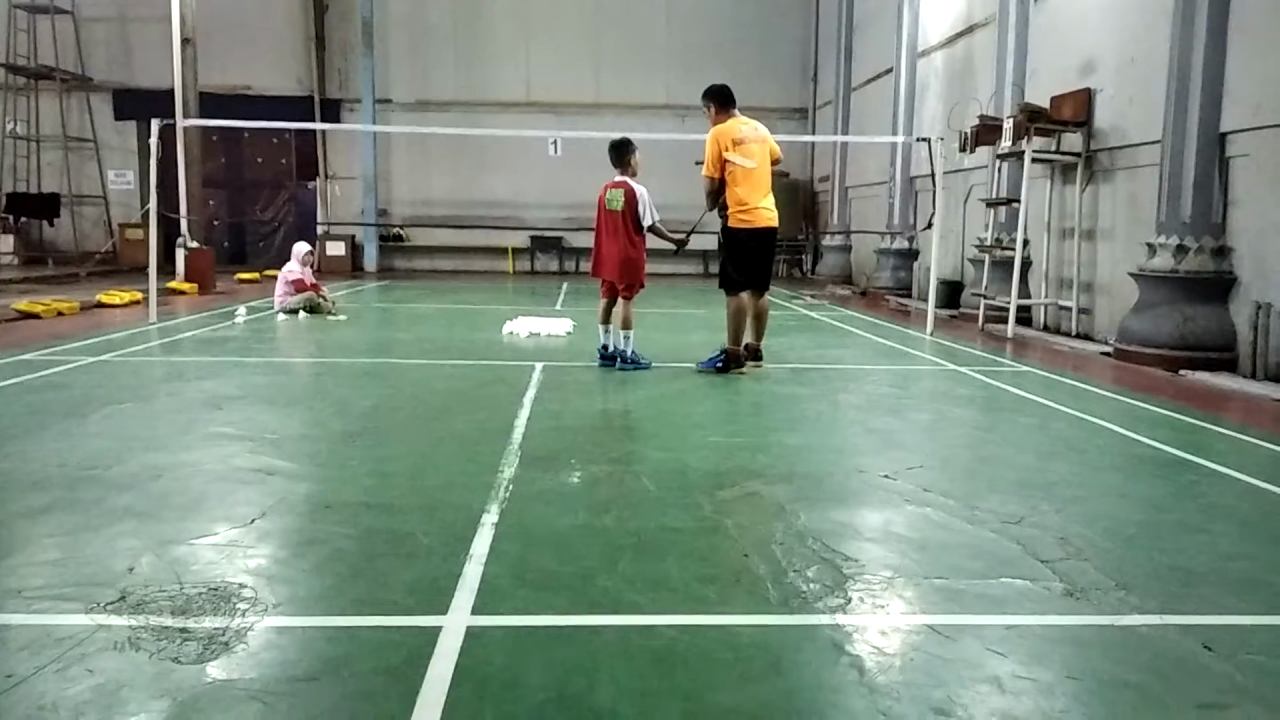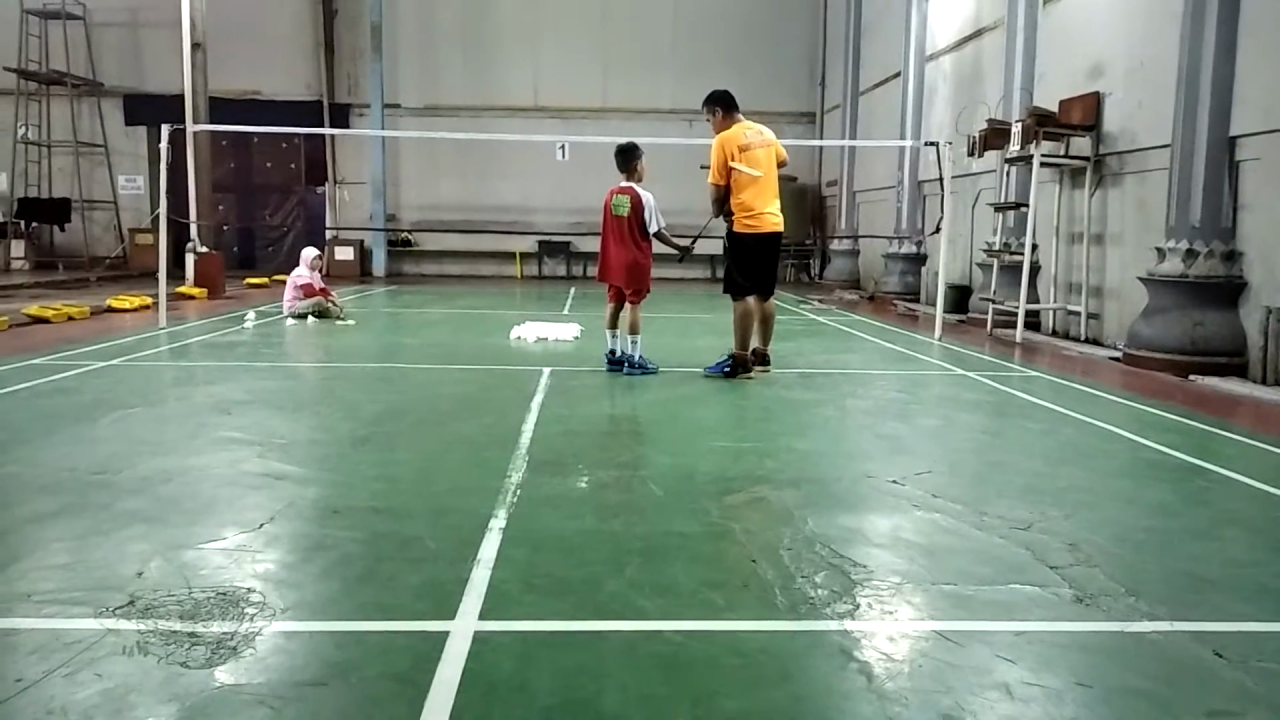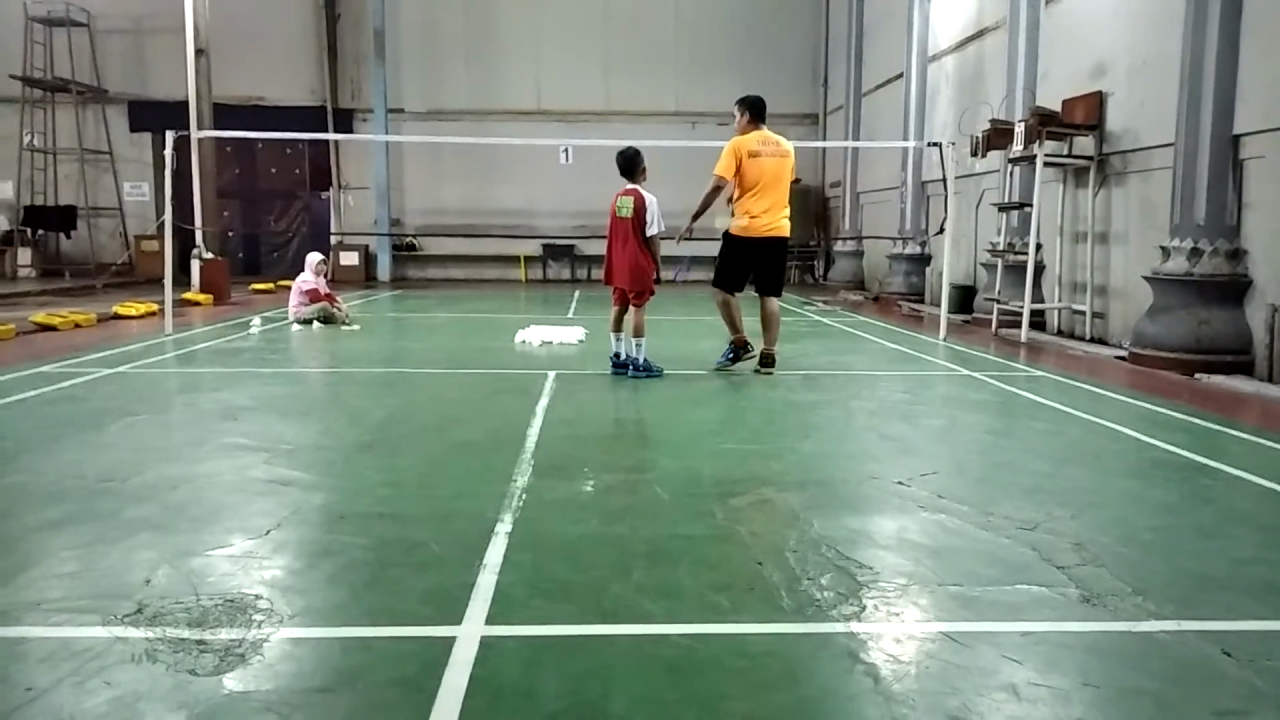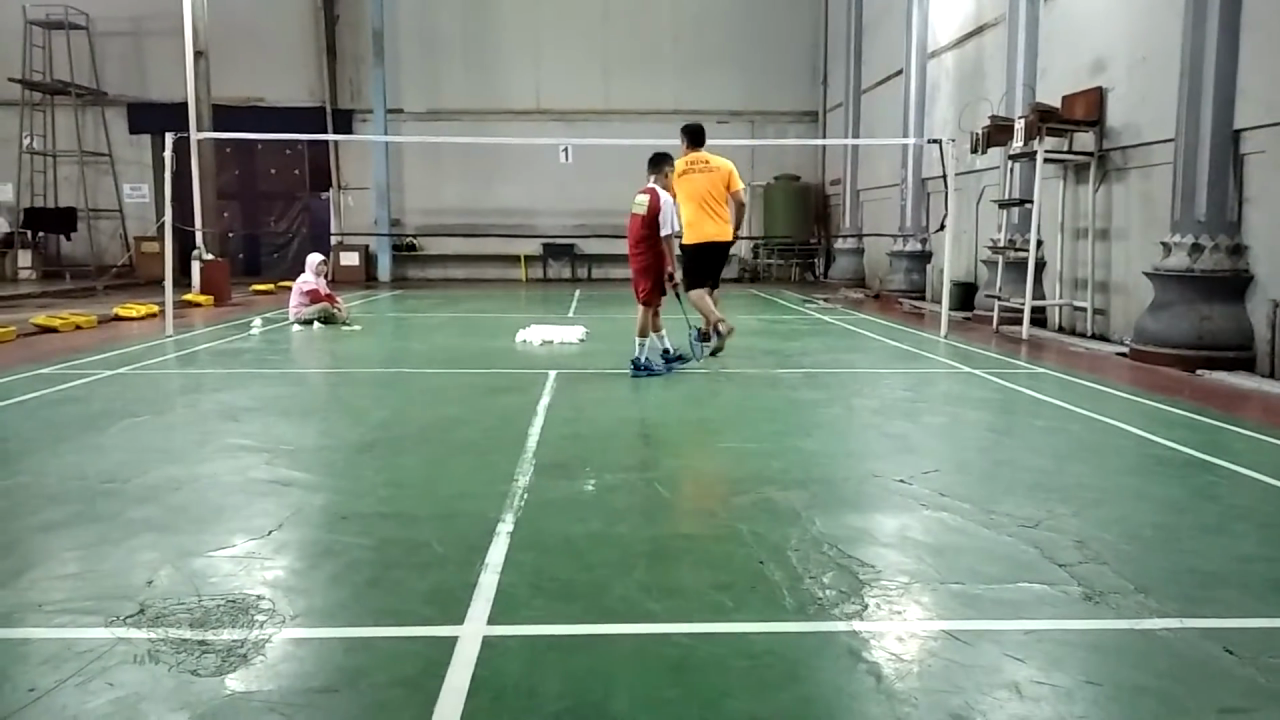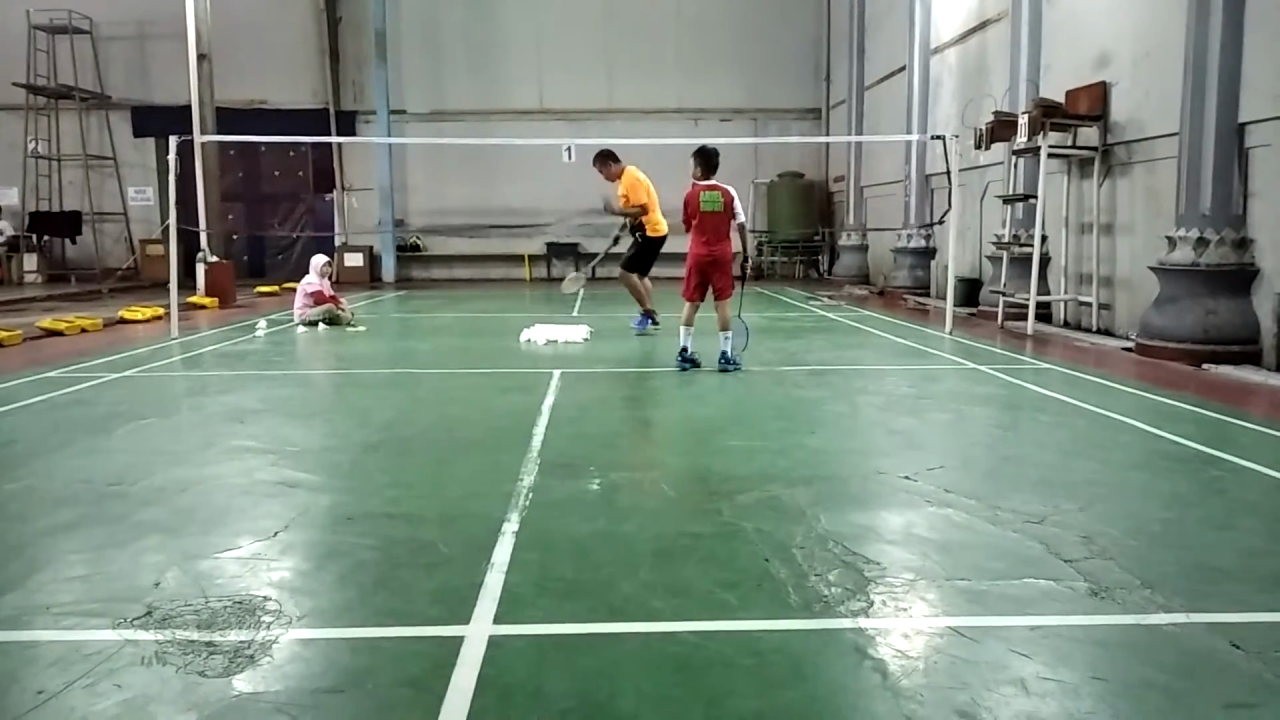
dt=1s
person 1, frame 1
left shoulder: (719, 133)
right shoulder: (759, 129)
left elbow: (712, 183)
right elbow: (777, 158)
left wrist: (712, 204)
left hip: (741, 221)
right hip: (767, 219)
left knee: (736, 289)
right knee: (758, 289)
left ankle: (733, 355)
right ankle: (754, 350)
person 1, frame 2
left shoulder: (724, 140)
right shoulder: (766, 133)
left elbow: (718, 191)
right elbow: (783, 161)
left wrist: (718, 211)
left hip: (746, 226)
right hip: (773, 224)
left knee: (743, 294)
right knee: (764, 293)
left ankle: (741, 360)
right ankle: (762, 354)
person 1, frame 3
left shoulder: (738, 144)
right shoulder: (787, 147)
left elbow: (717, 186)
left wrist: (693, 220)
left hip: (745, 231)
right hip: (778, 231)
left knee: (723, 288)
right knee: (769, 295)
left ankle: (740, 343)
right ankle: (768, 355)
person 1, frame 4
left shoulder: (676, 168)
right shoulder: (725, 165)
right elbow: (740, 201)
right wrist: (736, 228)
left hip: (694, 237)
right hip: (722, 236)
left knee: (695, 289)
right knee: (710, 286)
left ankle: (719, 323)
right ankle: (708, 330)
person 1, frame 5
left shoulder: (631, 178)
right shoulder: (626, 177)
left elbow: (643, 209)
left wrist: (616, 210)
left hip: (651, 232)
right hip: (650, 231)
left knee: (625, 272)
right knee: (639, 274)
left ankle: (648, 312)
right ankle: (648, 313)
person 2, frame 1
left shoulder: (606, 190)
right shoulder: (637, 191)
left elbow: (605, 224)
right elbow: (651, 225)
right wrist: (674, 240)
left hip: (608, 255)
right hip: (629, 256)
left knee: (607, 299)
right knee: (626, 300)
left ankle: (607, 349)
right ankle: (626, 354)
person 2, frame 2
left shoulder: (611, 195)
right shoulder: (643, 197)
left elbow: (609, 230)
right elbow: (656, 231)
right wrist: (679, 247)
left hip: (614, 261)
right hip: (636, 261)
left knee: (614, 304)
right knee: (634, 306)
left ankle: (614, 354)
right ankle: (634, 359)
person 2, frame 3
left shoulder: (617, 198)
right shoulder: (647, 199)
left elbow: (617, 233)
right elbow: (652, 237)
right wrist: (658, 267)
left hip: (619, 264)
right hip: (638, 265)
left knee: (618, 308)
right knee: (637, 309)
left ankle: (619, 358)
right ankle: (638, 362)
person 2, frame 4
left shoulder: (638, 196)
right shoulder: (664, 199)
right elbow: (667, 238)
right wrist: (673, 270)
left hip: (639, 261)
right hip: (651, 262)
left knee: (652, 307)
right knee: (647, 308)
left ankle: (667, 352)
right ankle: (640, 361)
person 2, frame 5
left shoulder: (691, 195)
right shoulder: (728, 193)
left elbow: (687, 227)
right elbow: (741, 226)
right wrist: (746, 255)
left hip: (697, 256)
right hip: (721, 256)
left knee: (692, 303)
right knee: (722, 304)
left ankle: (684, 352)
right ankle: (726, 355)
